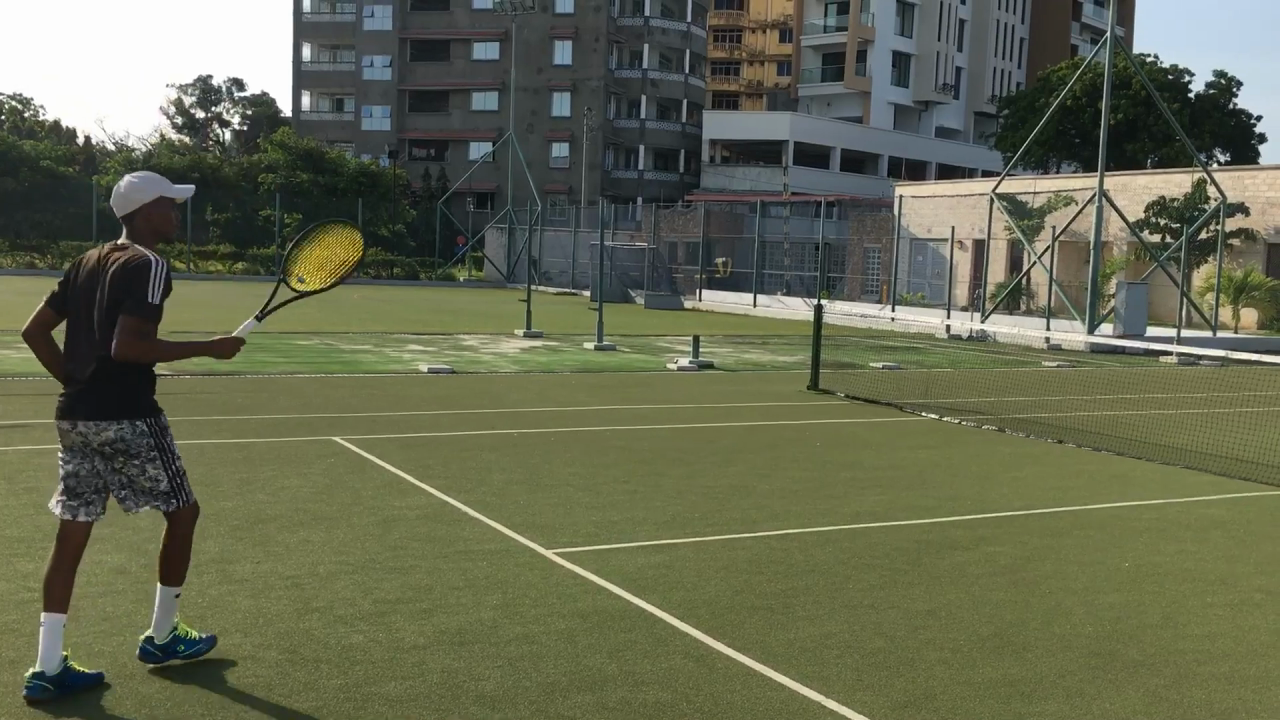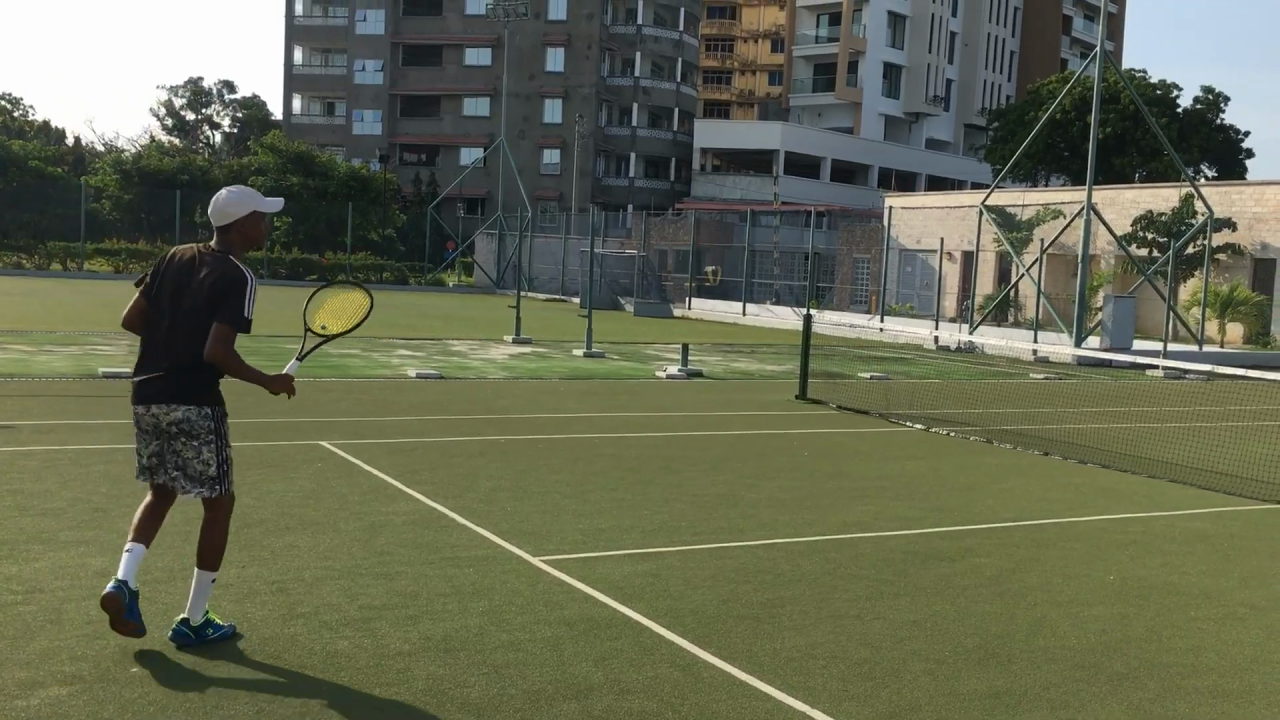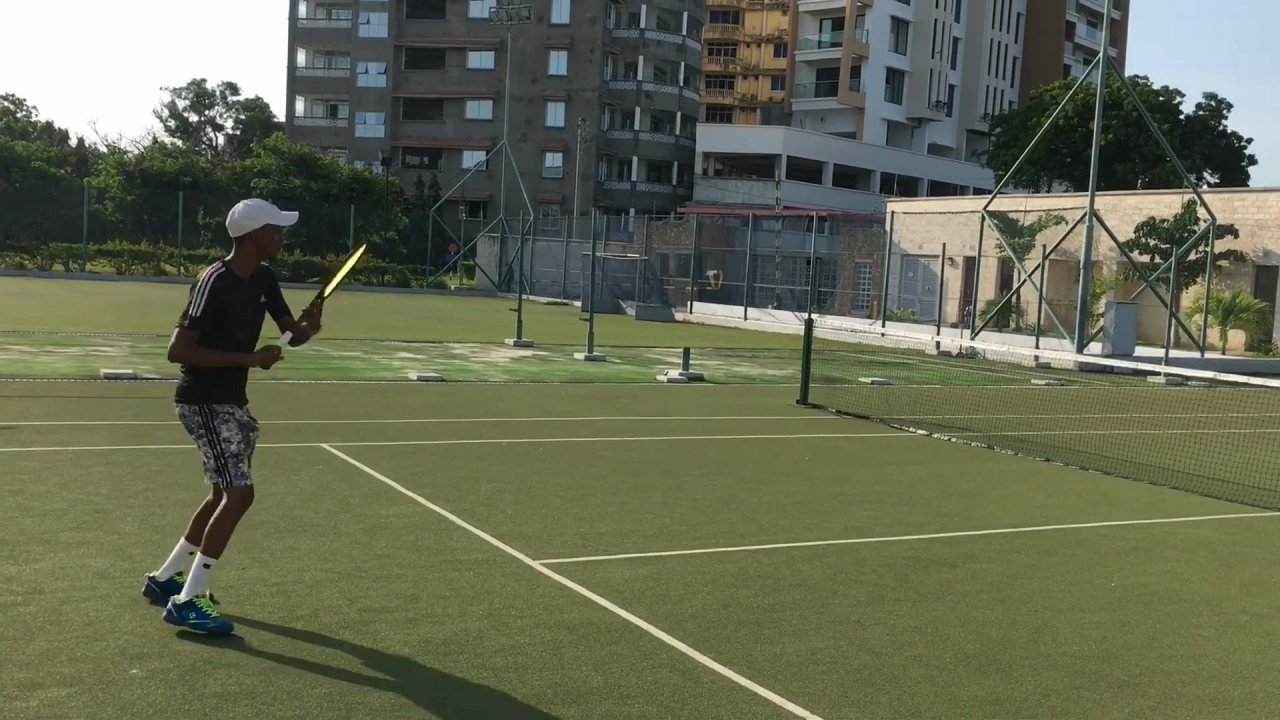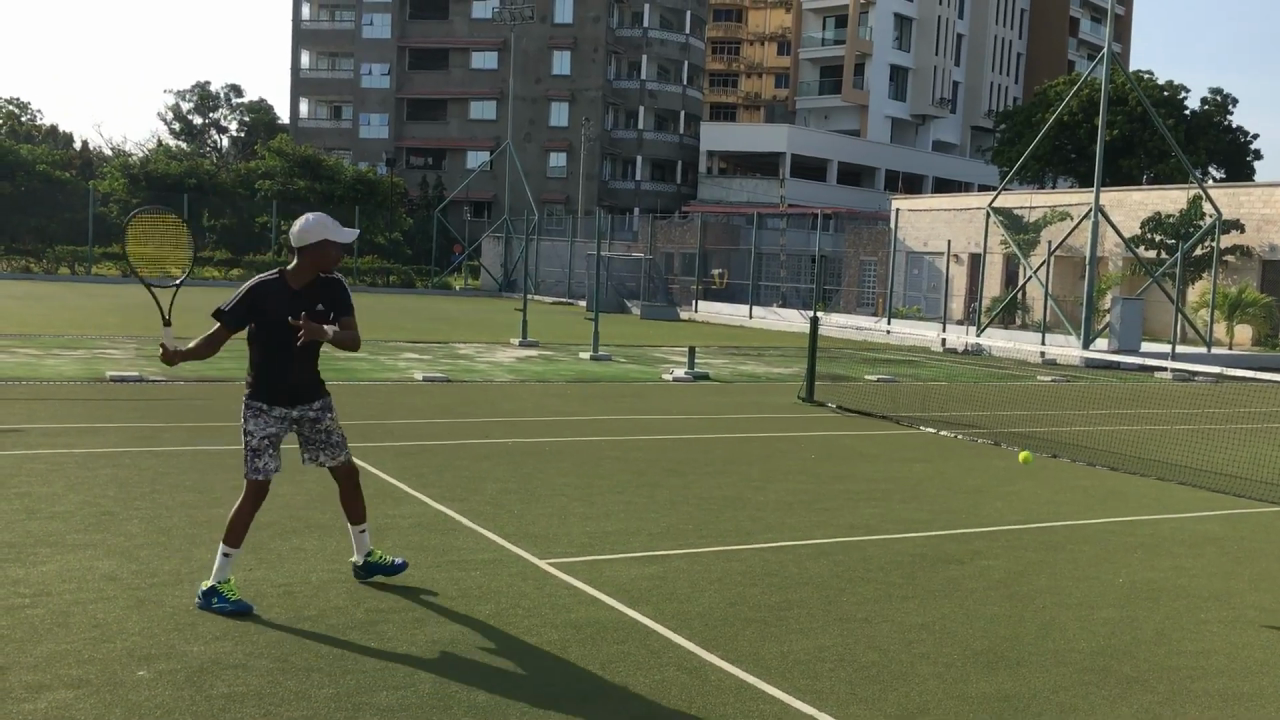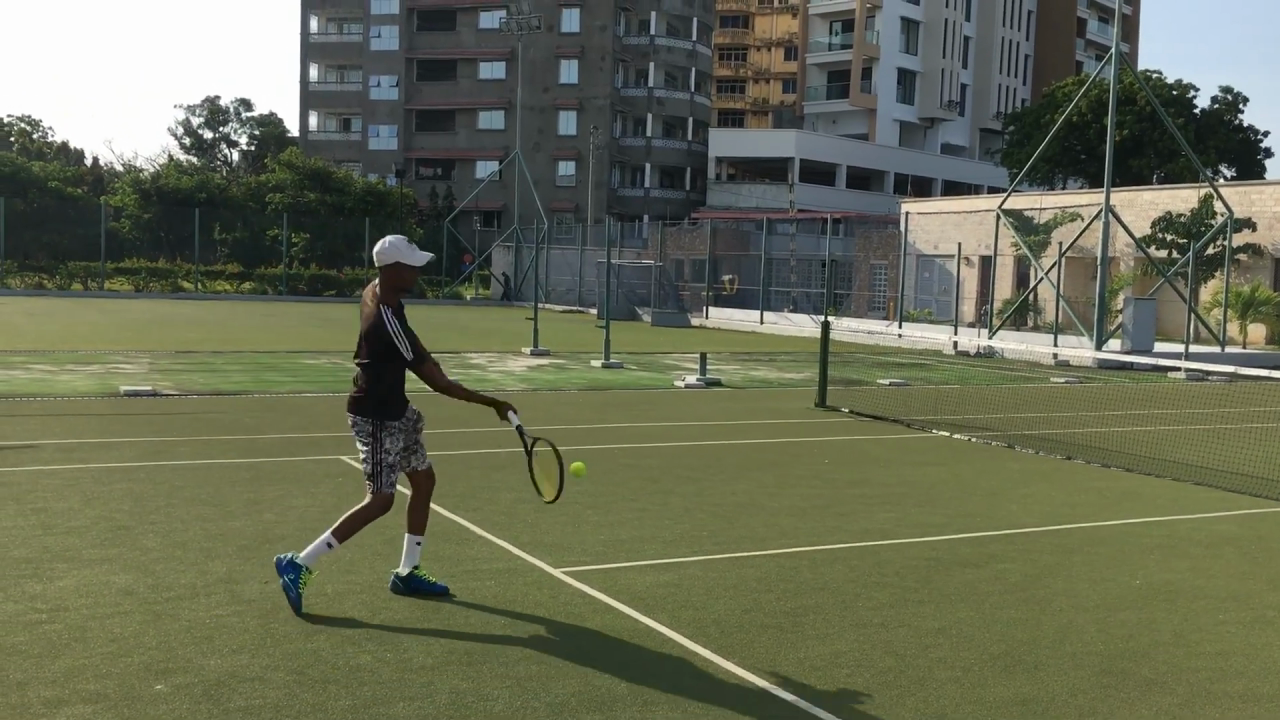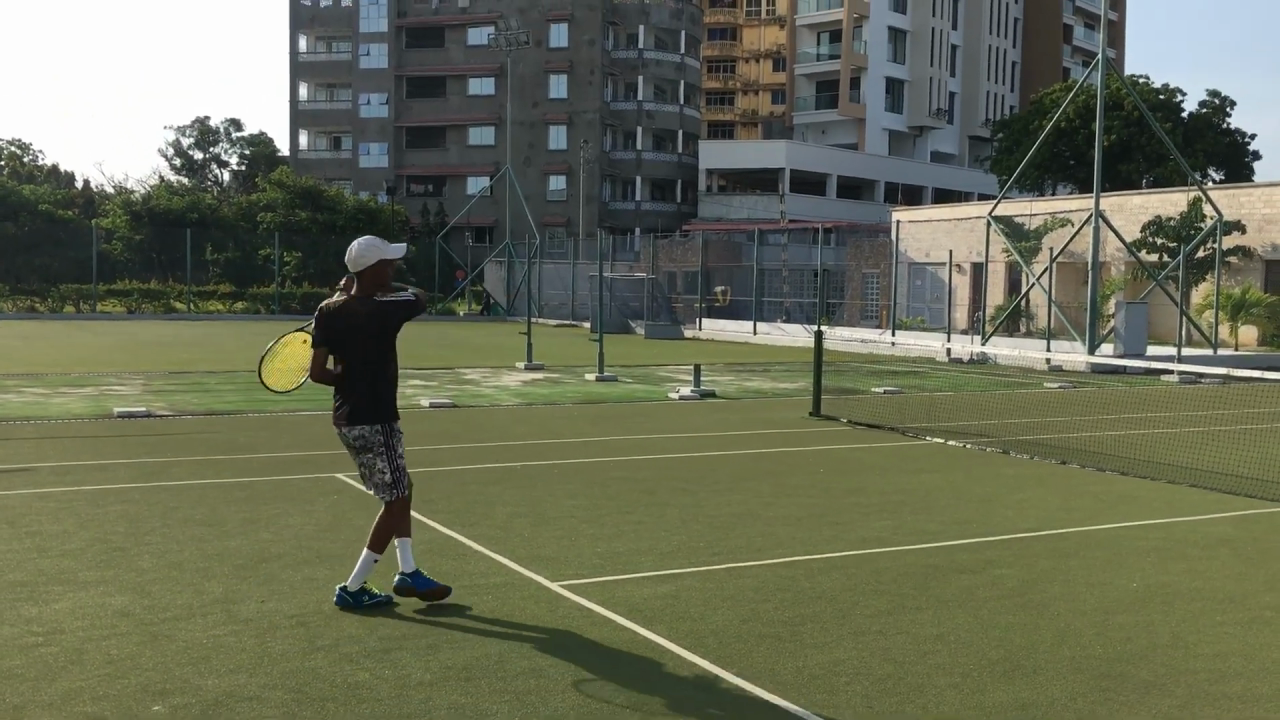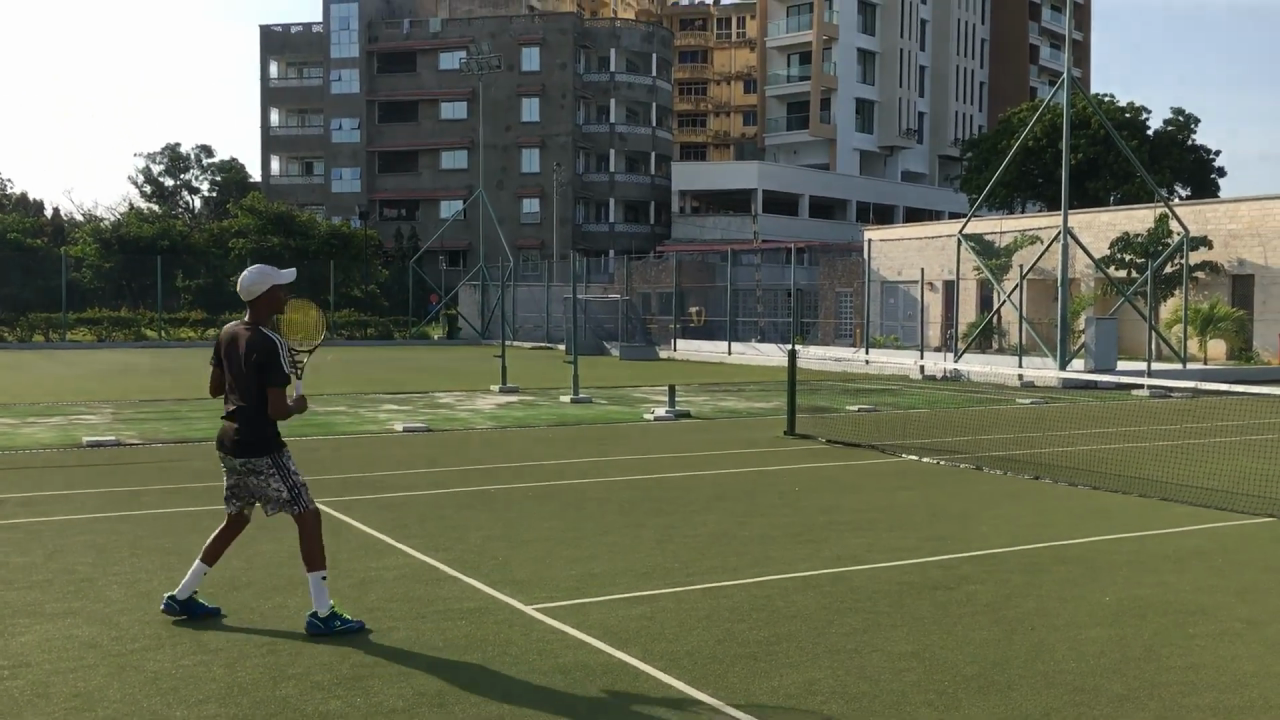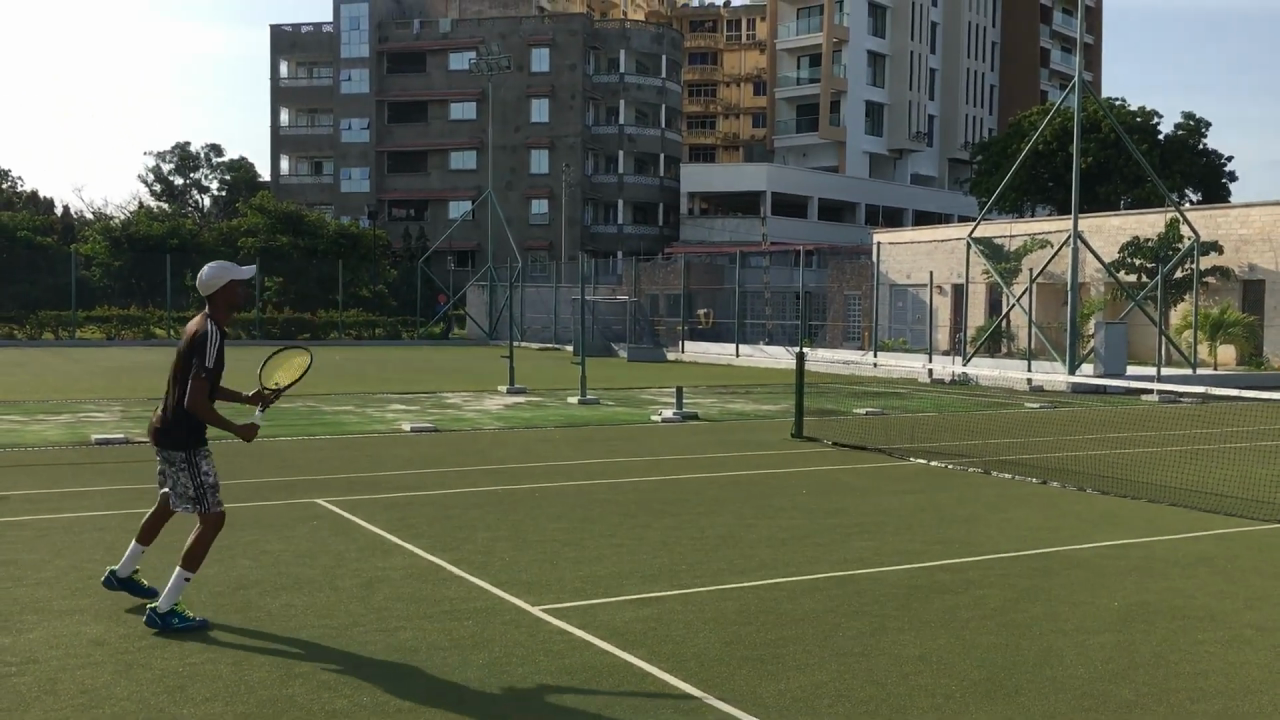
dt=0.5s
person 1, frame 1
left shoulder: (85, 262)
right shoulder: (149, 265)
left elbow: (35, 332)
right elbow: (126, 346)
right wrist: (207, 348)
left hip: (75, 416)
right hip: (128, 416)
left knee: (72, 532)
right knee: (183, 512)
left ankle: (47, 668)
right ankle: (163, 635)
person 1, frame 2
left shoulder: (174, 259)
right shoulder: (238, 278)
left elbow: (131, 319)
right elbow: (217, 352)
right wrist: (267, 382)
left hip: (147, 396)
right hip: (193, 403)
left knee: (160, 493)
right knee: (219, 503)
left ankle: (124, 583)
right ankle: (194, 621)
person 1, frame 3
left shoulder: (266, 279)
right shoulder: (214, 282)
left elbow: (297, 337)
right elbow: (178, 352)
left wrist: (308, 324)
right wrist: (246, 358)
left hip: (233, 402)
right hip: (205, 403)
left knee: (225, 495)
right knee: (241, 494)
left ankle: (164, 580)
right ankle: (188, 600)
person 1, frame 4
left shoulder: (332, 287)
right shoulder: (260, 289)
left elbow: (354, 340)
right elbow: (213, 342)
left wrist: (325, 332)
right wrist: (181, 354)
left hip: (312, 400)
right hip: (265, 404)
left knee: (348, 474)
right knee: (257, 490)
left ankle: (365, 558)
right ankle: (215, 586)
person 1, frame 5
left shoulder: (382, 290)
right shoulder: (386, 322)
right elbow: (435, 381)
left wrist: (418, 363)
right wrist: (489, 402)
left hip: (394, 409)
right hip: (376, 417)
left knee: (424, 480)
right knee: (379, 501)
left ankle: (407, 572)
right ankle: (298, 563)
person 1, frame 6
left shoulder: (327, 312)
right shoulder: (387, 309)
left elbow: (318, 374)
right elbow: (418, 294)
right wrist: (385, 286)
left hip: (347, 418)
right hip: (375, 422)
left knee: (396, 495)
right knee: (397, 500)
left ankle: (408, 573)
right ankle: (353, 588)
person 1, frame 7
left shoulder: (227, 332)
right shoulder: (271, 343)
left elbow: (215, 387)
right elbow: (276, 411)
right wrist: (298, 405)
left hip: (230, 444)
right hip: (260, 449)
left knee: (236, 519)
right knee: (308, 518)
left ankle: (181, 597)
right ankle: (322, 613)
person 1, frame 8
left shoulder: (200, 326)
right shoulder: (210, 335)
right elbow: (195, 402)
left wrist: (244, 397)
right wrist: (237, 429)
left hip: (167, 432)
right hip: (183, 439)
left knee: (169, 504)
right knee: (212, 518)
left ankle: (122, 572)
right ankle: (164, 609)
